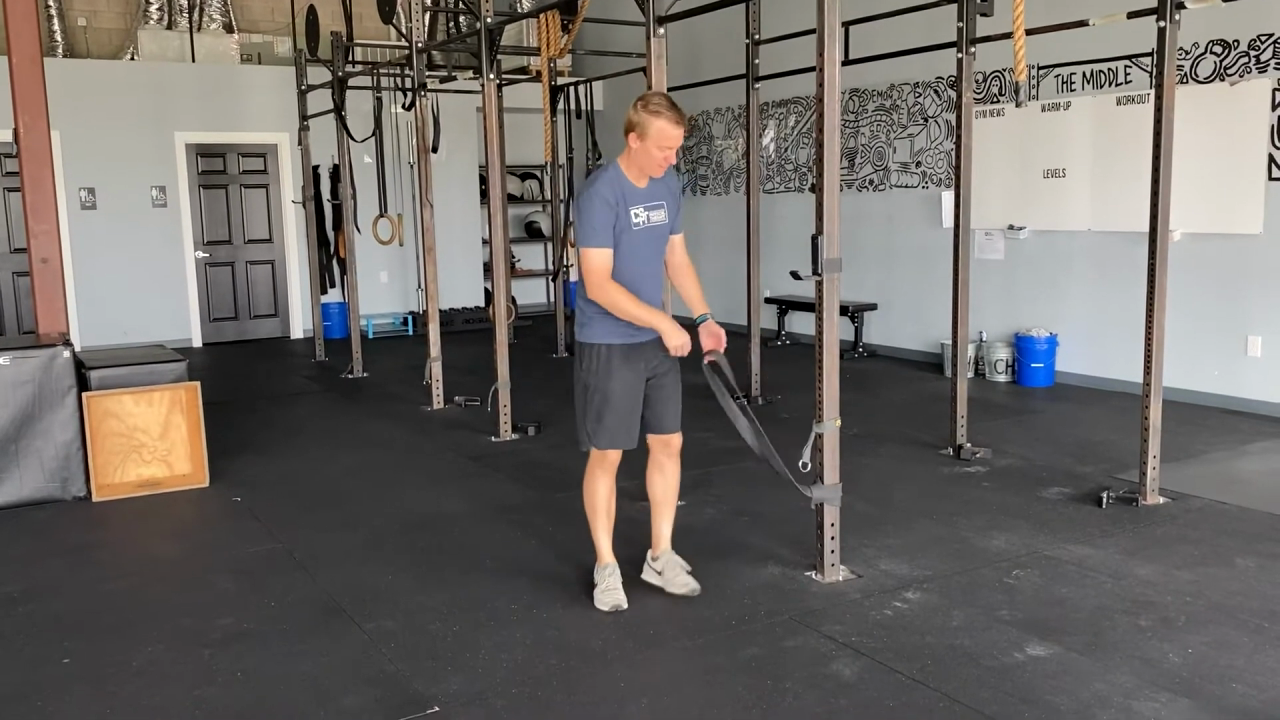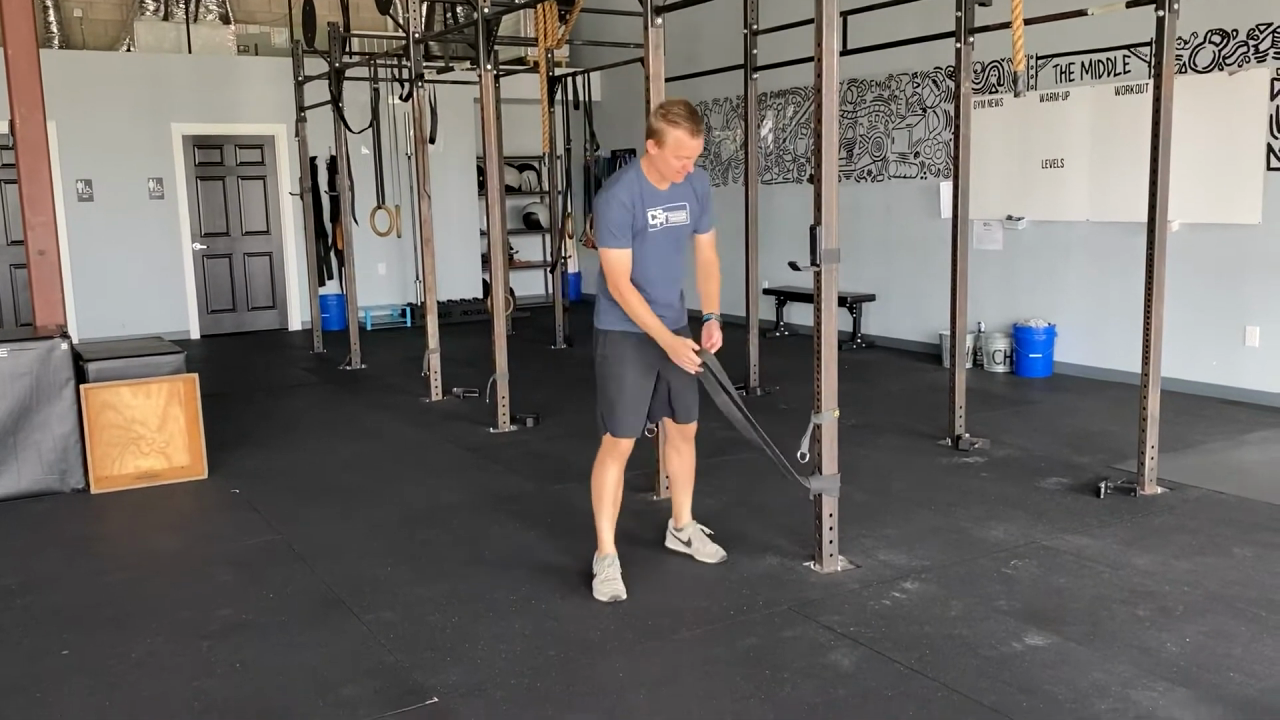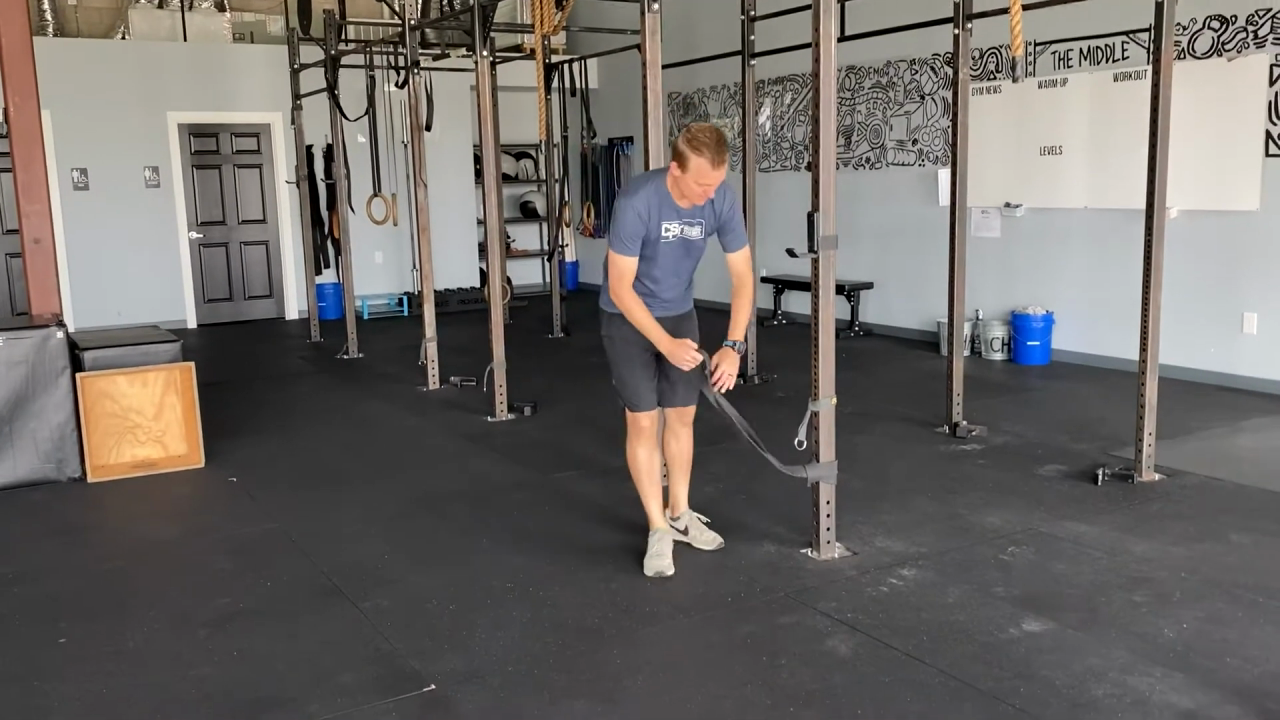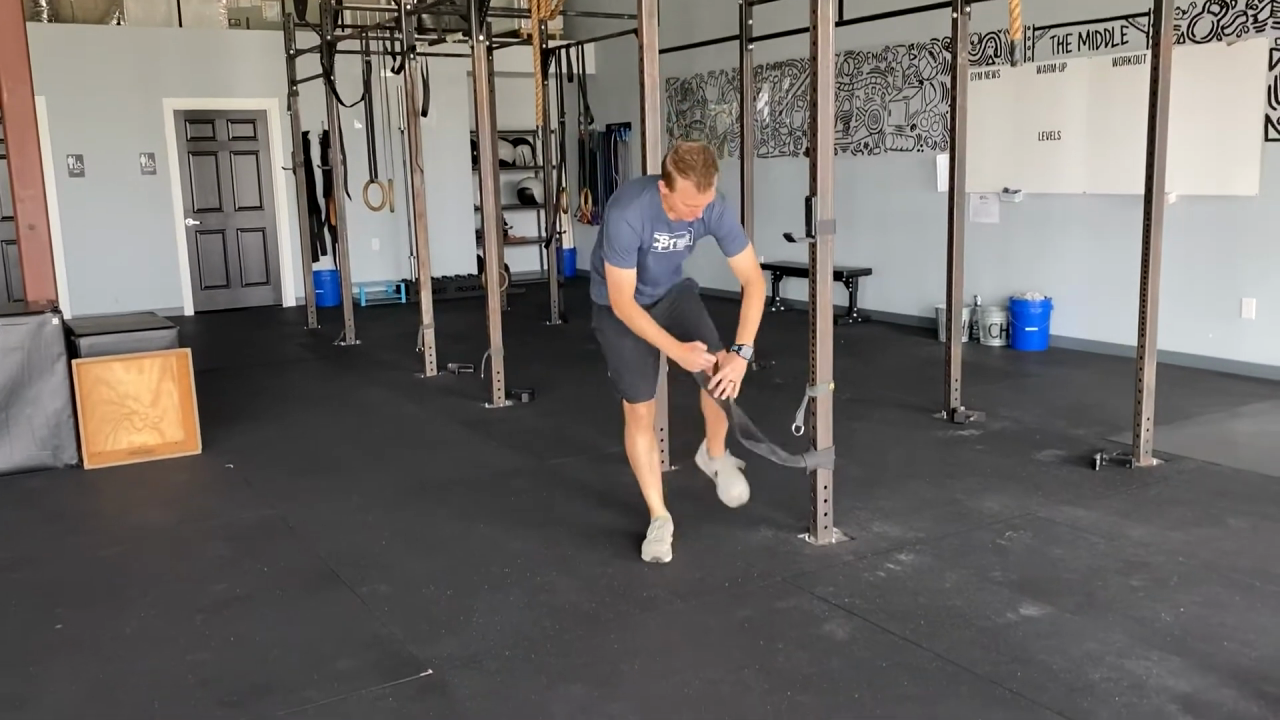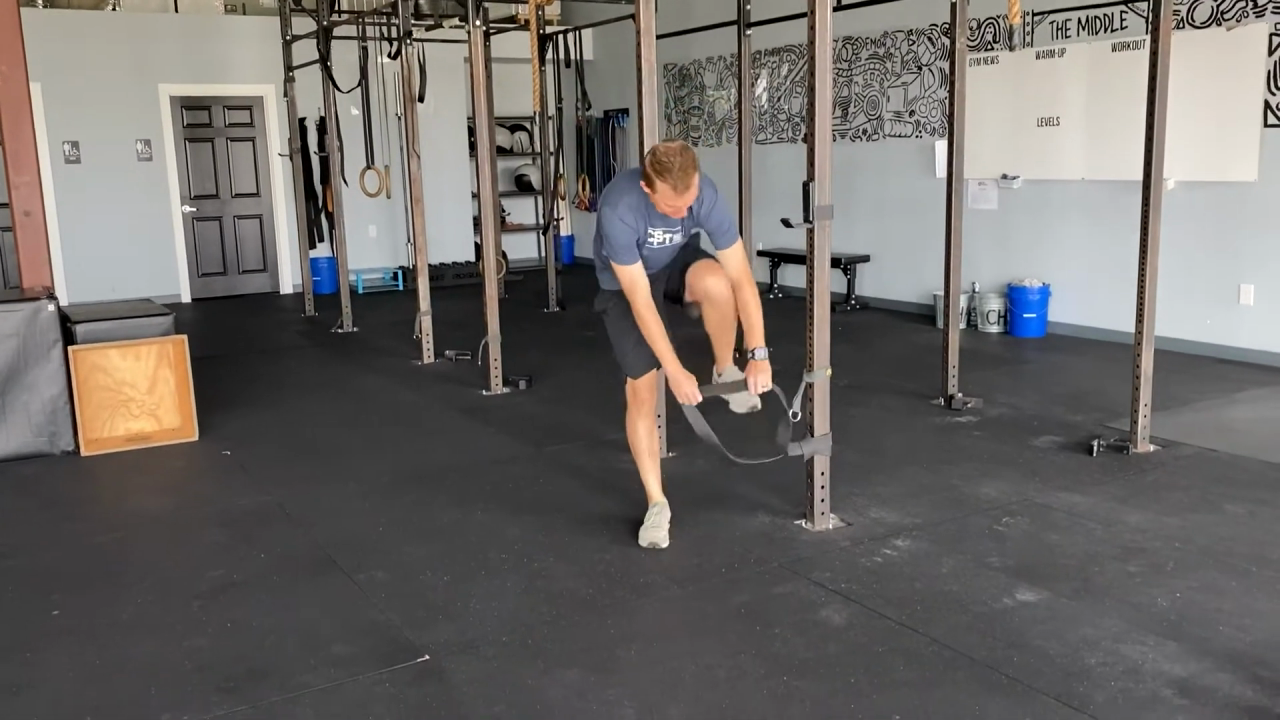
dt=0.3s
person 1, frame 1
left shoulder: (669, 185)
right shoulder: (599, 194)
right elbow: (598, 285)
left wrist: (703, 319)
right wrist: (665, 323)
left hip: (657, 342)
right hip: (607, 345)
left knee: (667, 446)
right knee: (607, 455)
left ankle: (660, 555)
right ankle: (606, 566)
person 1, frame 2
left shoulder: (697, 185)
right shoulder: (618, 196)
left elbow: (705, 253)
right elbow: (619, 284)
left wrist: (711, 316)
right wrist: (667, 341)
left hip: (676, 326)
right hip: (625, 331)
left knee: (683, 430)
right knee: (620, 442)
left ankle: (682, 526)
right ankle: (606, 555)
person 1, frame 3
left shoulder: (723, 200)
right shoulder: (636, 203)
left elbow: (742, 274)
right elbow: (621, 287)
left wrist: (733, 344)
right wrist: (665, 344)
left hip: (679, 312)
right hip: (628, 316)
left knee: (682, 416)
right knee: (643, 421)
left ankle: (679, 513)
right ankle: (657, 530)
person 1, frame 4
left shoulder: (715, 207)
right shoulder: (627, 213)
left elbow: (753, 280)
right elbow: (623, 302)
left wrist: (742, 351)
right wrist: (675, 349)
left hip: (673, 291)
right hip: (619, 303)
left knee: (721, 374)
right knee: (639, 408)
left ankle: (715, 454)
right ankle: (659, 518)
person 1, frame 5
left shoulder: (708, 196)
right shoulder: (618, 208)
left elbow: (742, 278)
right elbow: (640, 300)
left wrist: (759, 356)
right wrist: (676, 372)
left hip: (676, 263)
right hip: (624, 284)
left knee: (715, 280)
right knee: (642, 388)
left ankle: (725, 372)
right ankle: (657, 503)
